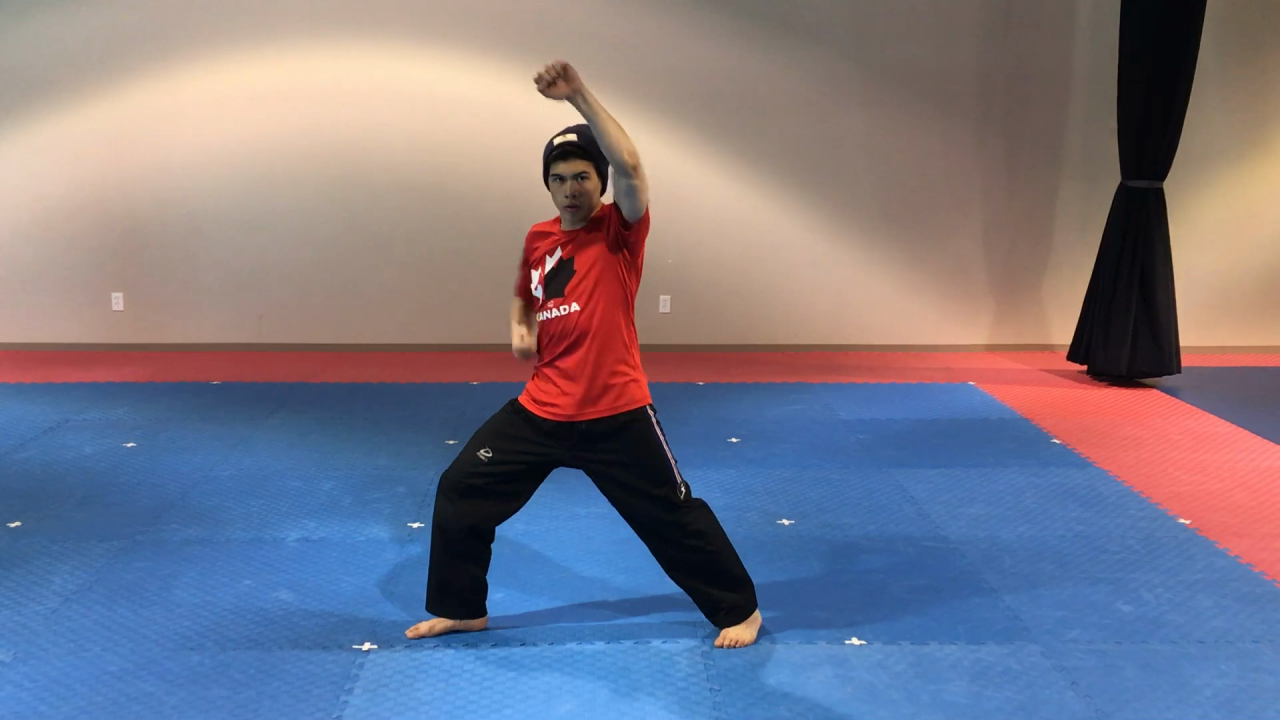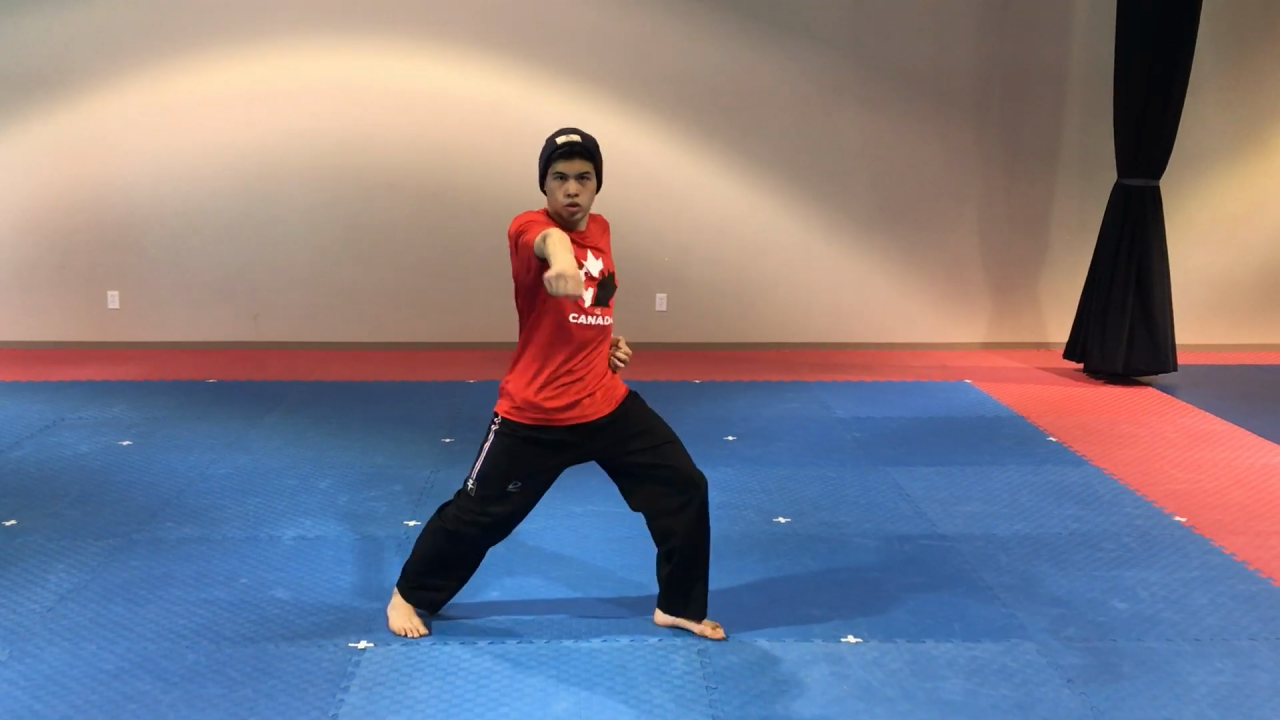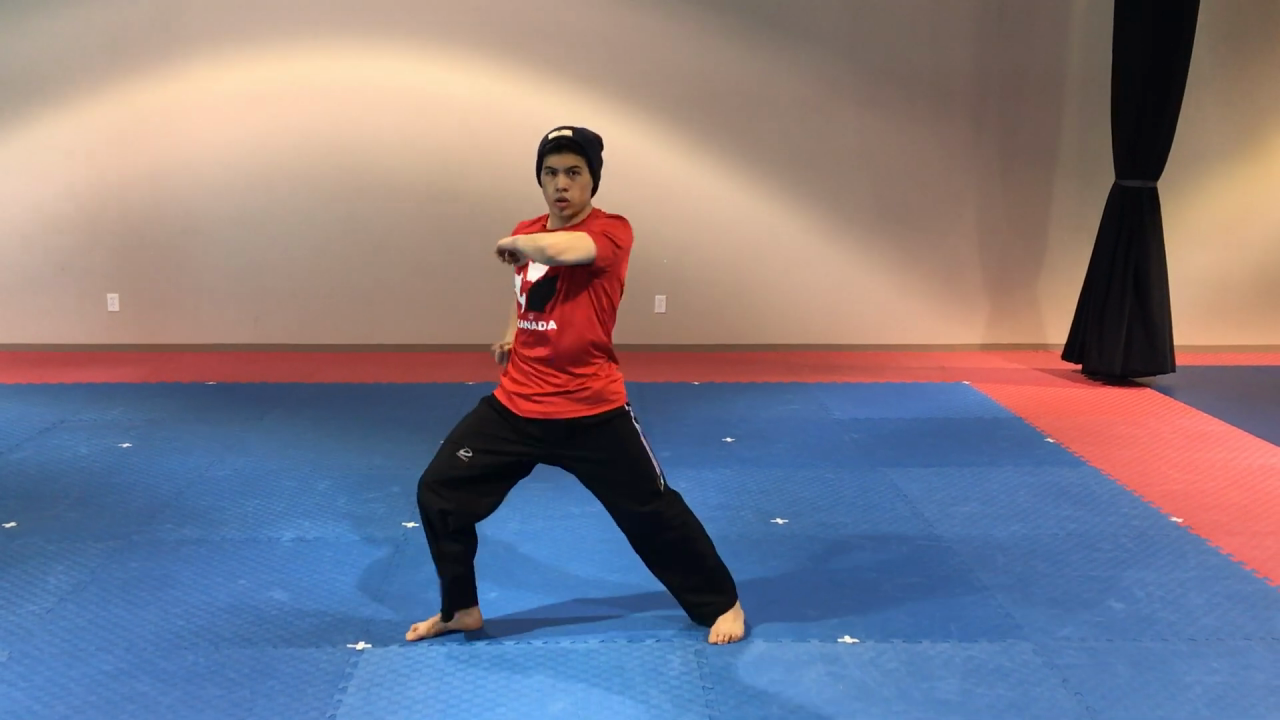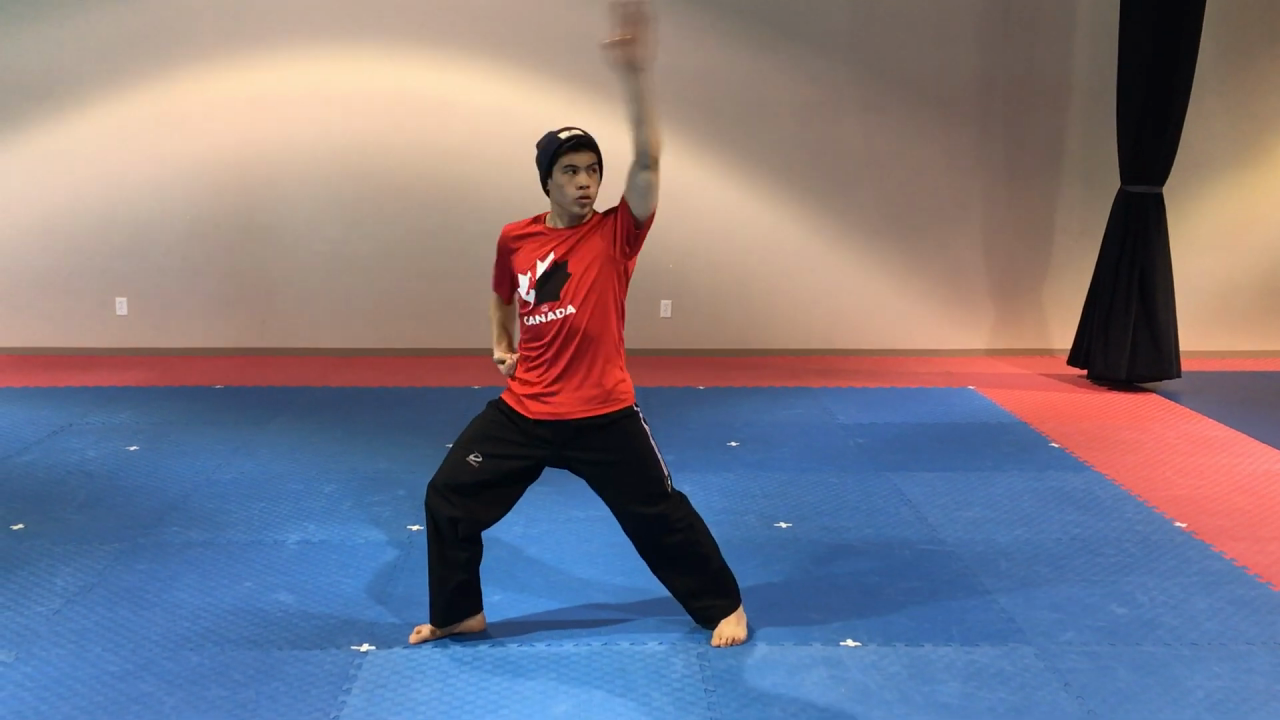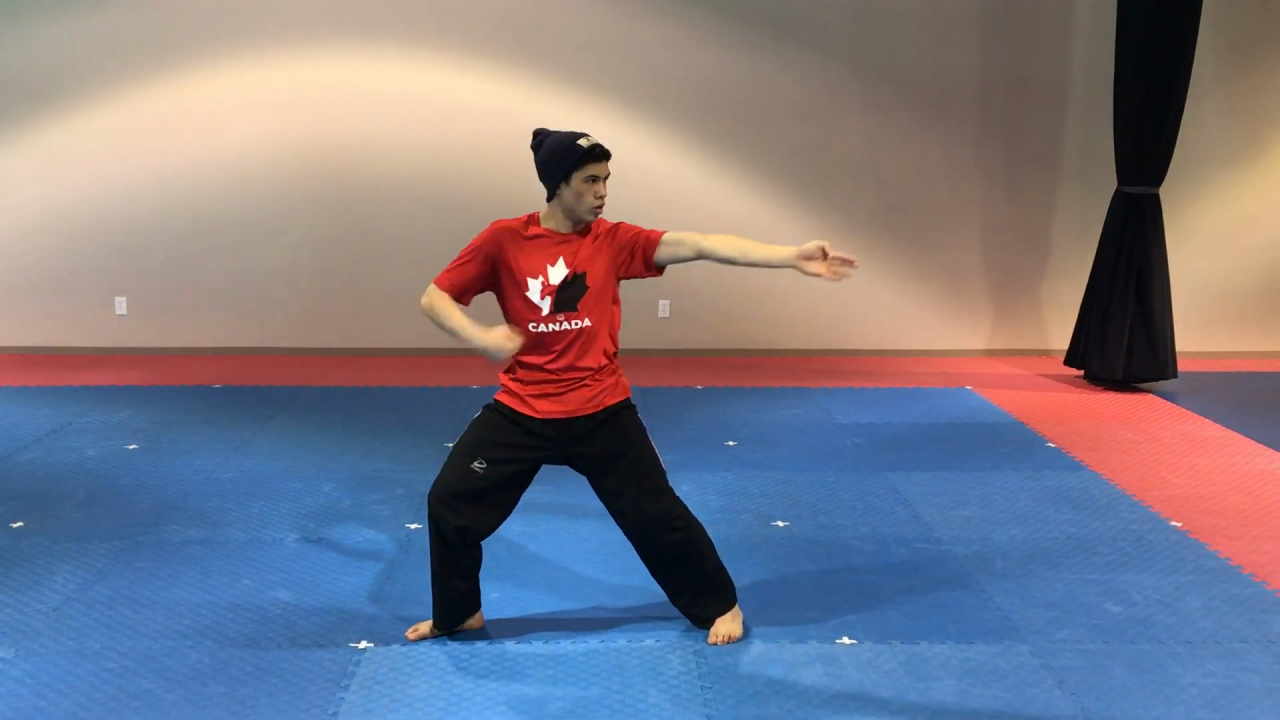
dt=0.5s
person 1, frame 1
left shoulder: (622, 227)
right shoulder: (539, 237)
left elbow: (630, 165)
left wrist: (579, 95)
right wrist: (520, 331)
left hip: (617, 415)
right hip: (538, 410)
left knee: (672, 517)
right knee: (460, 490)
left ankle: (740, 610)
right ankle: (459, 609)
person 1, frame 2
left shoulder: (601, 229)
right shoulder: (528, 226)
right elbow: (553, 241)
left wrist: (615, 341)
right wrist: (562, 263)
left hip: (609, 404)
right hip: (534, 416)
left knee: (685, 488)
right knee: (478, 512)
left ankle: (679, 605)
right ankle: (408, 594)
person 1, frame 3
left shoulder: (613, 232)
right shoulder: (530, 233)
left elbow: (559, 249)
left wrist: (516, 243)
right wrist: (512, 335)
left hip: (593, 413)
right hip: (515, 406)
left knee: (651, 511)
right knee: (439, 490)
left ankle: (722, 603)
right ankle: (459, 608)
person 1, frame 4
left shoulder: (617, 234)
right shoulder: (514, 240)
left elbow: (648, 157)
left wrist: (634, 72)
right wrist: (501, 346)
left hip: (603, 417)
right hip: (522, 413)
left knee: (661, 517)
right knee: (447, 497)
left ankle: (724, 606)
right ankle: (457, 613)
person 1, frame 5
left shoulder: (615, 239)
right shoulder: (503, 238)
left elbow: (701, 246)
right elbow: (436, 297)
left wrist: (793, 256)
right wrist: (479, 336)
left hip: (602, 410)
right hip: (521, 411)
left knee: (656, 510)
right knee: (450, 502)
left ankle: (719, 605)
right ankle: (453, 614)
